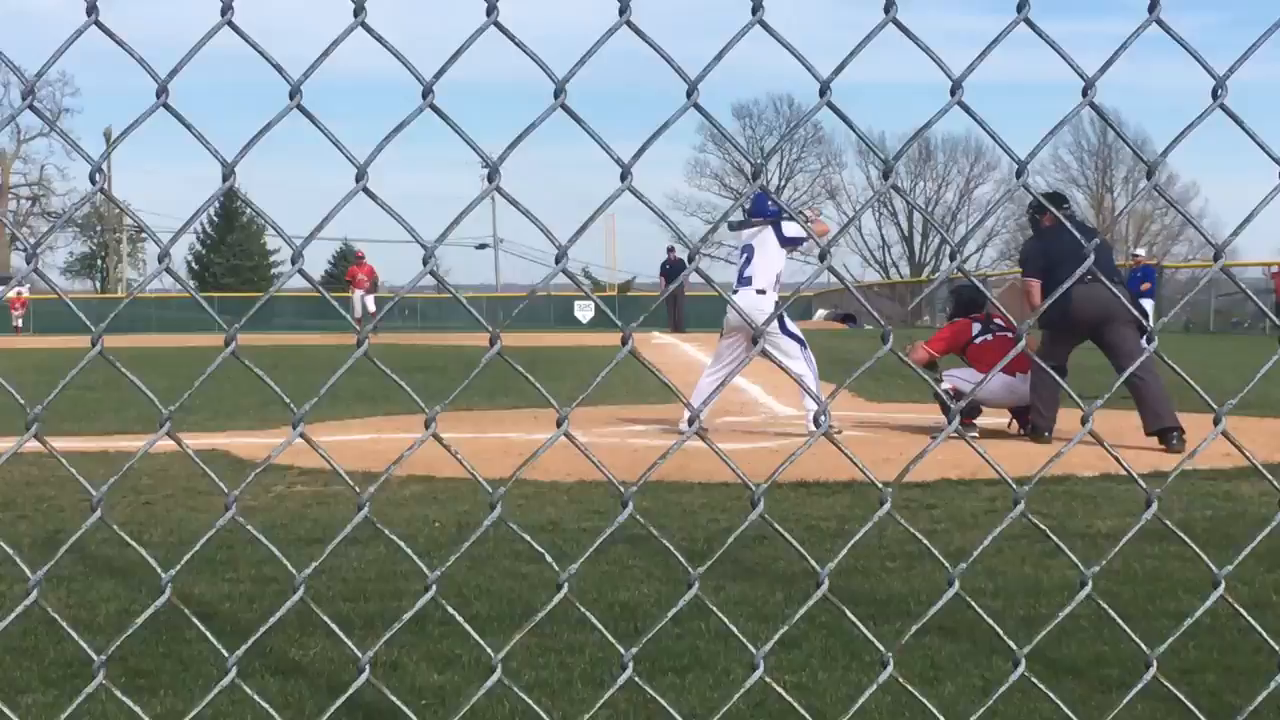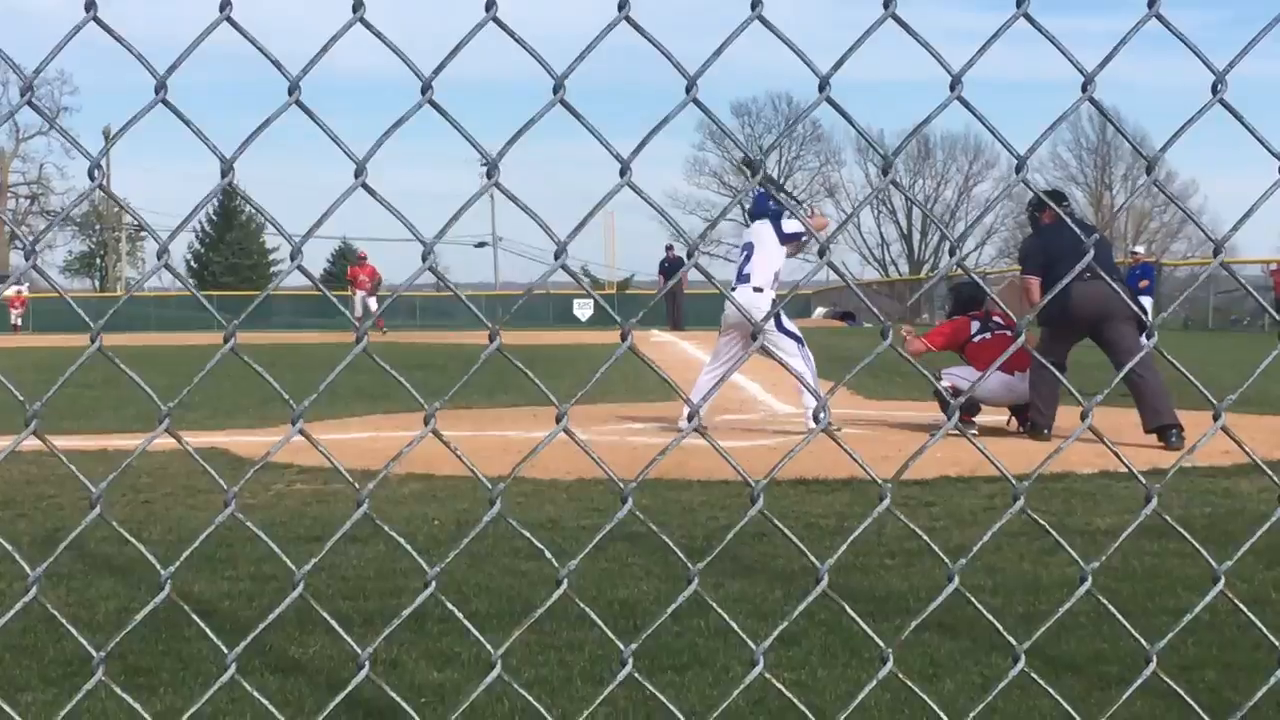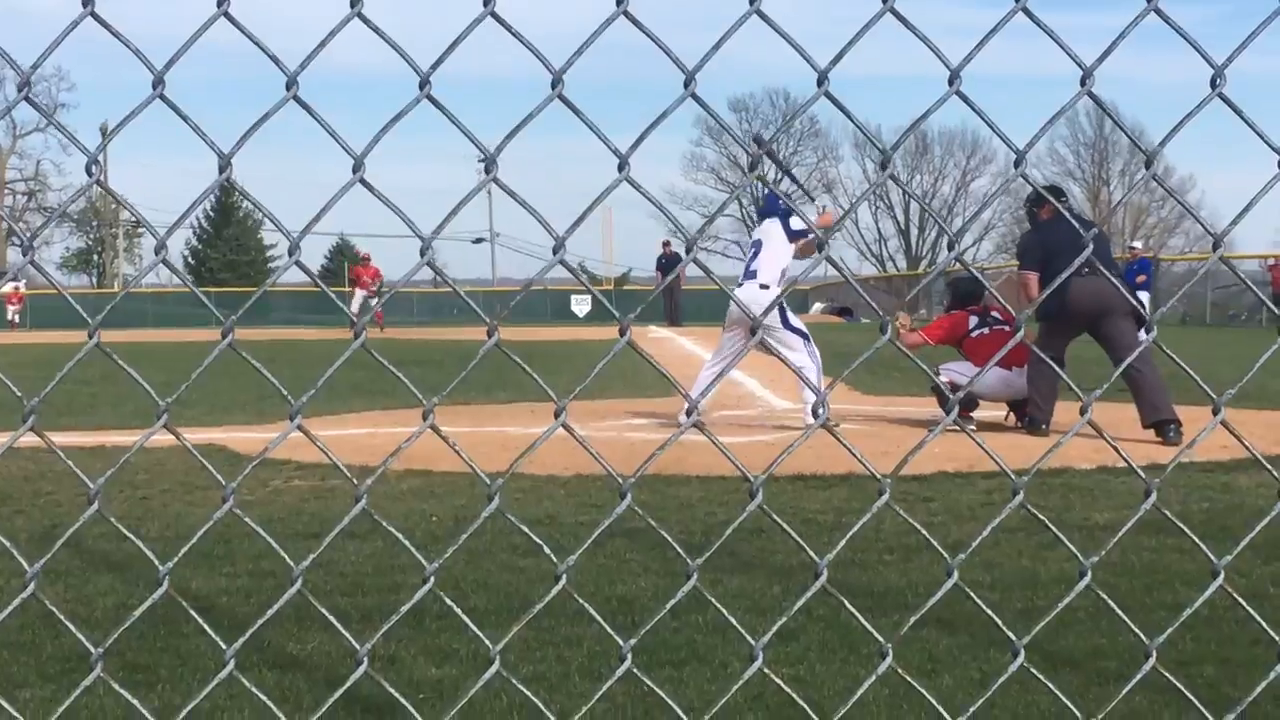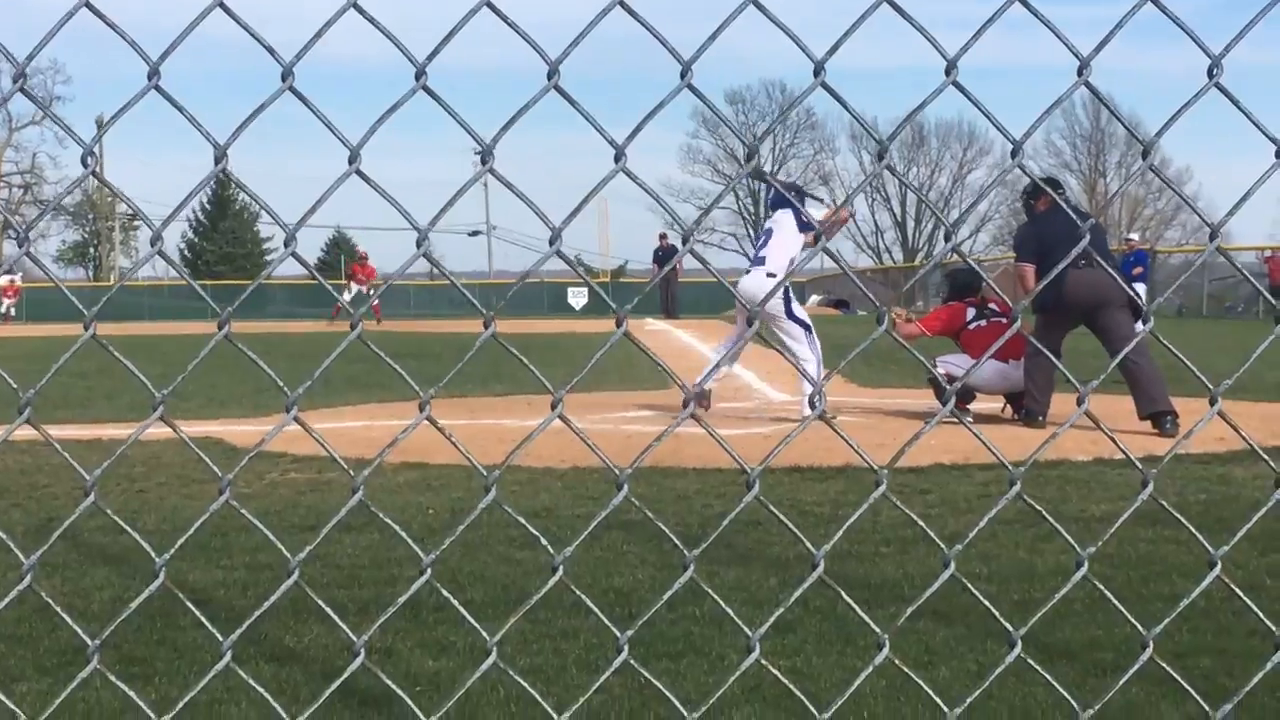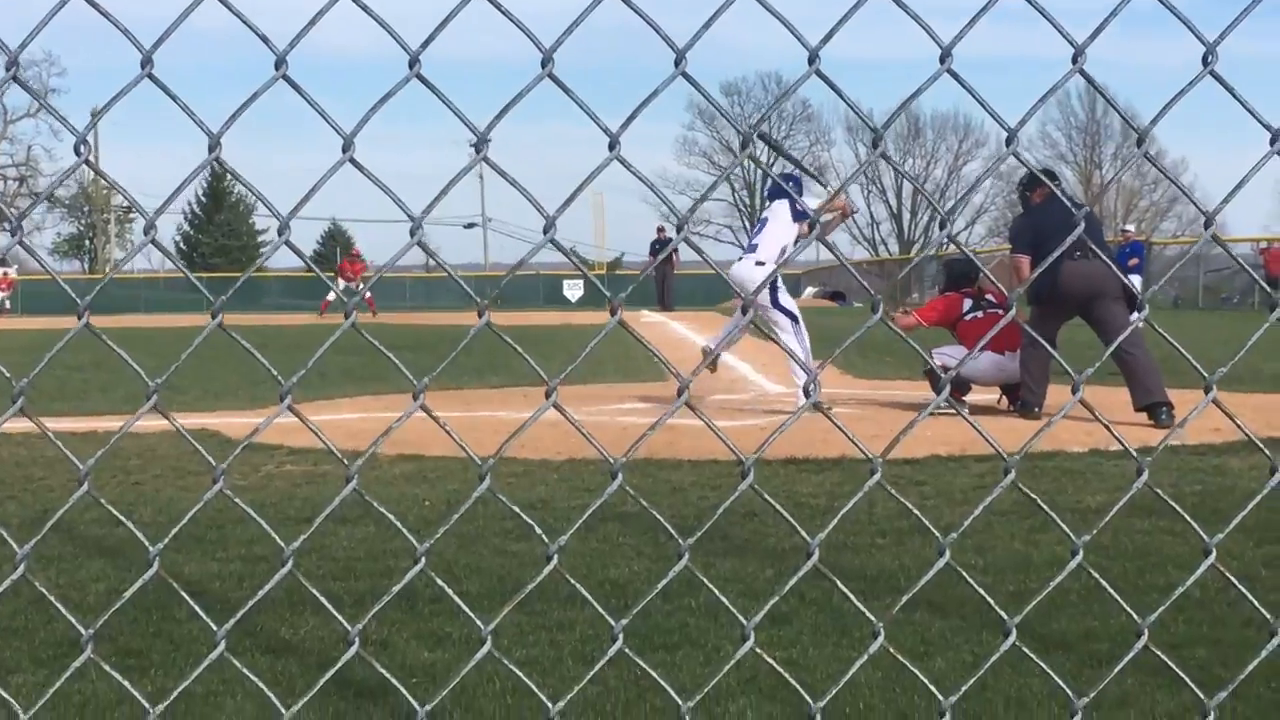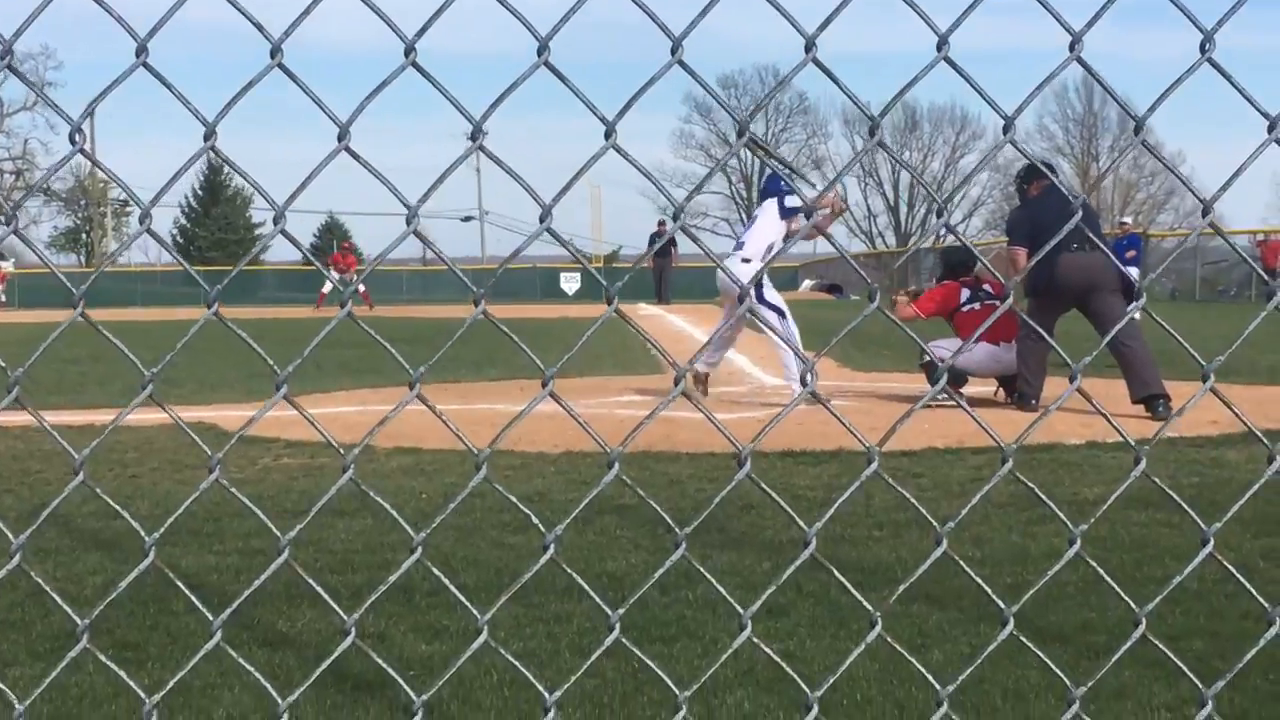
dt=0.2s
person 1, frame 1
left shoulder: (1037, 243)
right shoulder: (1093, 234)
left elbow: (1032, 286)
left wrist: (1044, 316)
left hip: (1073, 301)
right hip: (1114, 298)
left knee: (1048, 363)
right knee: (1137, 364)
left ankle: (1040, 428)
right ankle: (1169, 432)
person 1, frame 2
left shoulder: (1036, 240)
right shoulder: (1092, 232)
left elbow: (1031, 284)
left wrist: (1042, 312)
left hip: (1072, 298)
right hip: (1113, 296)
left knee: (1047, 361)
right knee: (1136, 361)
left ankle: (1039, 425)
right ankle: (1169, 429)
person 1, frame 3
left shoulder: (1035, 236)
right shoulder: (1090, 227)
left elbow: (1029, 280)
left wrist: (1040, 309)
left hip: (1070, 293)
right hip: (1111, 291)
left knee: (1044, 356)
right knee: (1134, 356)
left ankle: (1038, 421)
right ankle: (1166, 424)
person 1, frame 4
left shoulder: (1031, 227)
right shoulder: (1087, 219)
left elbow: (1025, 271)
left wrist: (1038, 300)
left hip: (1067, 285)
right hip: (1108, 283)
left knee: (1041, 348)
right knee: (1131, 348)
left ankle: (1034, 413)
right ankle: (1163, 416)
person 1, frame 5
left shoulder: (1027, 219)
right shoulder: (1084, 212)
left elbow: (1021, 263)
left wrist: (1033, 292)
left hip: (1063, 276)
right hip: (1103, 274)
left knee: (1036, 339)
right knee: (1126, 340)
left ankle: (1030, 404)
right ankle: (1158, 407)
person 1, frame 6
left shoulder: (1024, 212)
right shoulder: (1082, 204)
left elbow: (1018, 256)
left wrist: (1030, 284)
left hip: (1059, 269)
right hip: (1101, 266)
left knee: (1032, 331)
right knee: (1124, 332)
left ankle: (1027, 396)
right ankle: (1155, 399)
person 2, frame 1
left shoulder: (744, 233)
right shoulder: (775, 228)
right elbow: (823, 229)
left wrist: (801, 228)
right wrist: (814, 219)
left hip: (736, 306)
right hip: (762, 305)
left knee: (718, 366)
right knee: (803, 361)
left ankle: (690, 419)
right ankle: (816, 420)
person 2, frame 2
left shoulder: (749, 233)
right shoulder: (773, 227)
left elbow: (789, 250)
right elbow: (822, 223)
left wrist: (807, 229)
right wrist: (814, 217)
left hip: (734, 304)
right hip: (759, 302)
left knee: (717, 364)
right knee: (800, 358)
left ankle: (689, 417)
right ankle: (817, 418)
person 2, frame 3
left shoulder: (760, 231)
right shoulder: (781, 225)
left elbow: (803, 250)
right elbow: (828, 220)
left wrist: (820, 230)
right wrist: (824, 218)
left hip: (740, 299)
right hip: (765, 299)
left knee: (720, 359)
right knee: (806, 354)
left ankle: (690, 411)
right ankle: (815, 415)
person 2, frame 4
left shoulder: (774, 220)
right shoulder: (791, 215)
left elbow: (815, 239)
right elbow: (839, 215)
left wrist: (839, 222)
right wrist: (840, 215)
left hip: (746, 284)
right hip: (769, 287)
left knee: (739, 336)
right knee: (807, 344)
left ankle: (705, 383)
right ankle: (811, 407)
person 2, frame 5
left shoulder: (772, 211)
right shoulder: (787, 206)
left elbow: (817, 230)
right elbow: (836, 203)
left wrist: (842, 215)
right wrist: (842, 204)
left hip: (739, 271)
right hip: (759, 274)
left knee: (749, 310)
right knee: (793, 332)
left ankle: (715, 349)
right ankle: (808, 398)
person 2, frame 6
left shoulder: (766, 209)
right shoulder: (785, 205)
left elbow: (810, 230)
right elbow: (824, 200)
left wrist: (833, 214)
right wrist: (833, 205)
left hip: (726, 271)
right hip: (747, 273)
left knee: (732, 322)
right knee: (783, 330)
left ankle: (703, 367)
right ankle: (803, 388)
person 3, frame 1
left shoulder: (956, 327)
right shoulder: (1002, 320)
left elbow: (917, 358)
left wrist: (916, 348)
left hip: (999, 387)
right hip: (1031, 388)
left knee: (945, 380)
left ankle: (965, 424)
right ankle: (1028, 421)
person 3, frame 2
left shoulder: (955, 325)
right shoulder: (1002, 317)
left elbow: (912, 349)
left wrist: (908, 337)
left hip: (998, 385)
right hip: (1030, 386)
left knee: (944, 378)
left ankle: (964, 421)
right ankle: (1028, 419)
person 3, frame 3
left shoulder: (954, 318)
right shoulder: (999, 311)
left elbow: (909, 341)
left wrist: (901, 330)
left hip: (995, 380)
right hip: (1025, 380)
left knee: (942, 374)
left ankle: (962, 418)
right ankle: (1025, 416)
person 3, frame 4
left shoulder: (952, 310)
right shoulder: (999, 304)
left elbow: (906, 332)
left wrist: (899, 323)
left hip: (993, 373)
left knee: (939, 366)
left ankle: (958, 409)
right ankle: (1023, 407)
person 3, frame 5
left shoulder: (948, 301)
right shoulder: (996, 295)
left elbow: (904, 323)
left wrist: (897, 316)
left hip: (989, 365)
right hip: (1019, 366)
left knee: (935, 358)
left ankle: (954, 400)
right ankle: (1018, 398)
person 3, frame 6
left shoulder: (945, 290)
right shoulder: (993, 284)
left elbow: (903, 315)
left wrist: (901, 301)
left hip: (985, 357)
right hip: (1016, 357)
left knee: (931, 351)
left ankle: (950, 392)
right ankle: (1016, 390)
